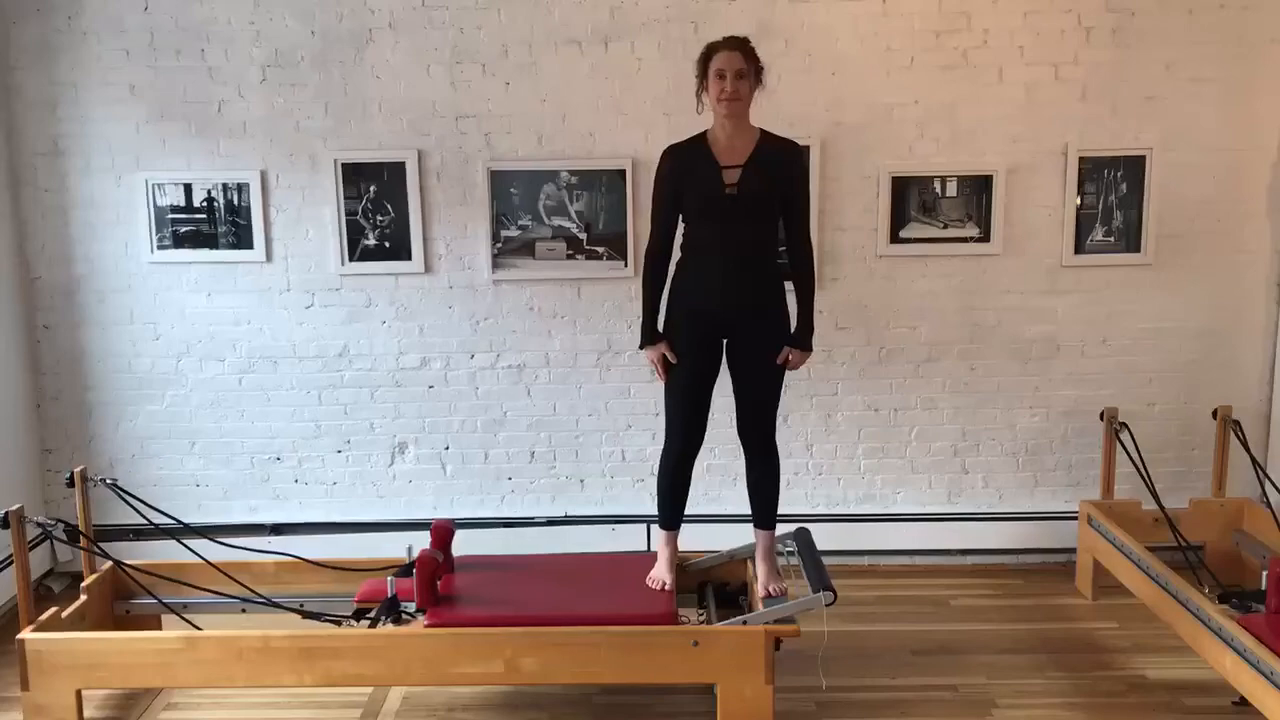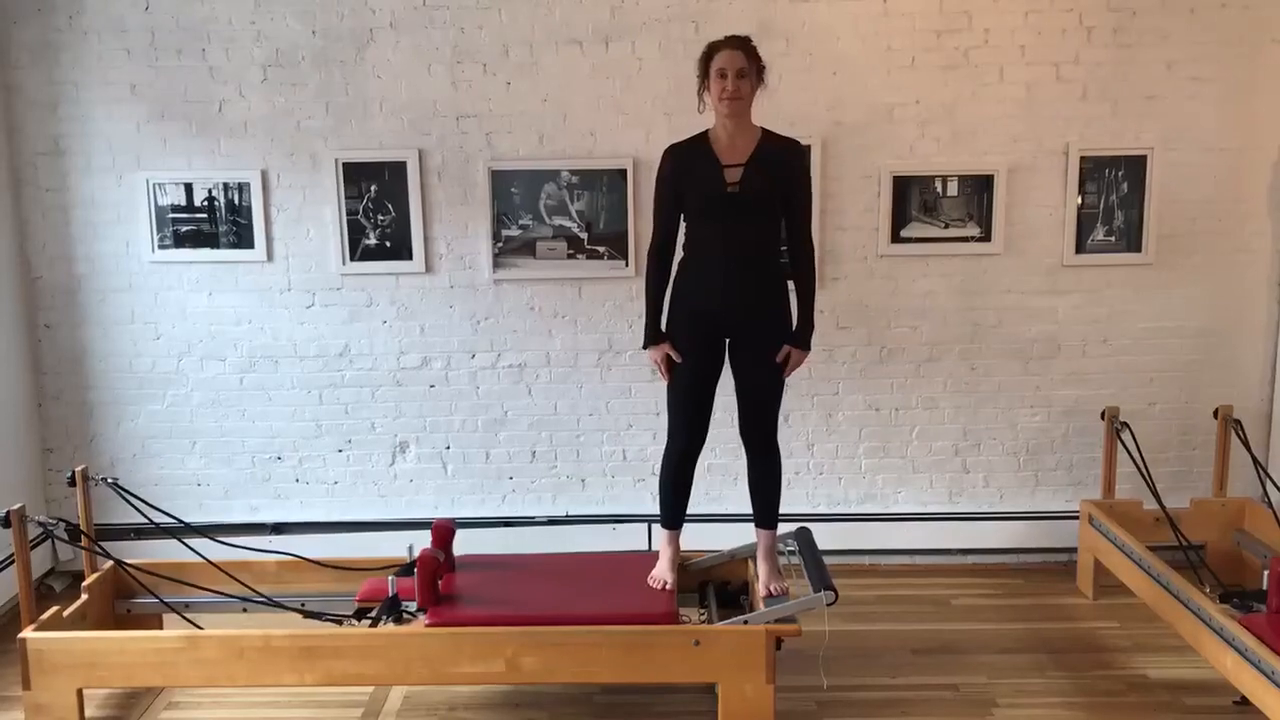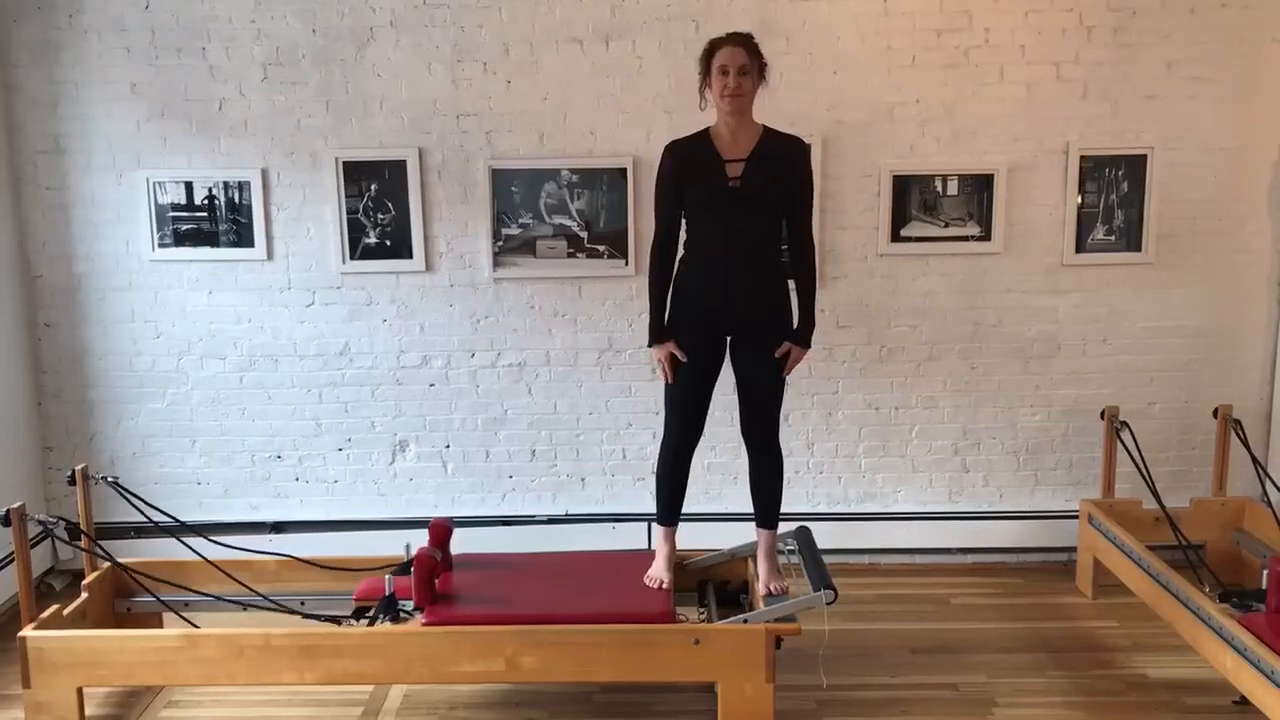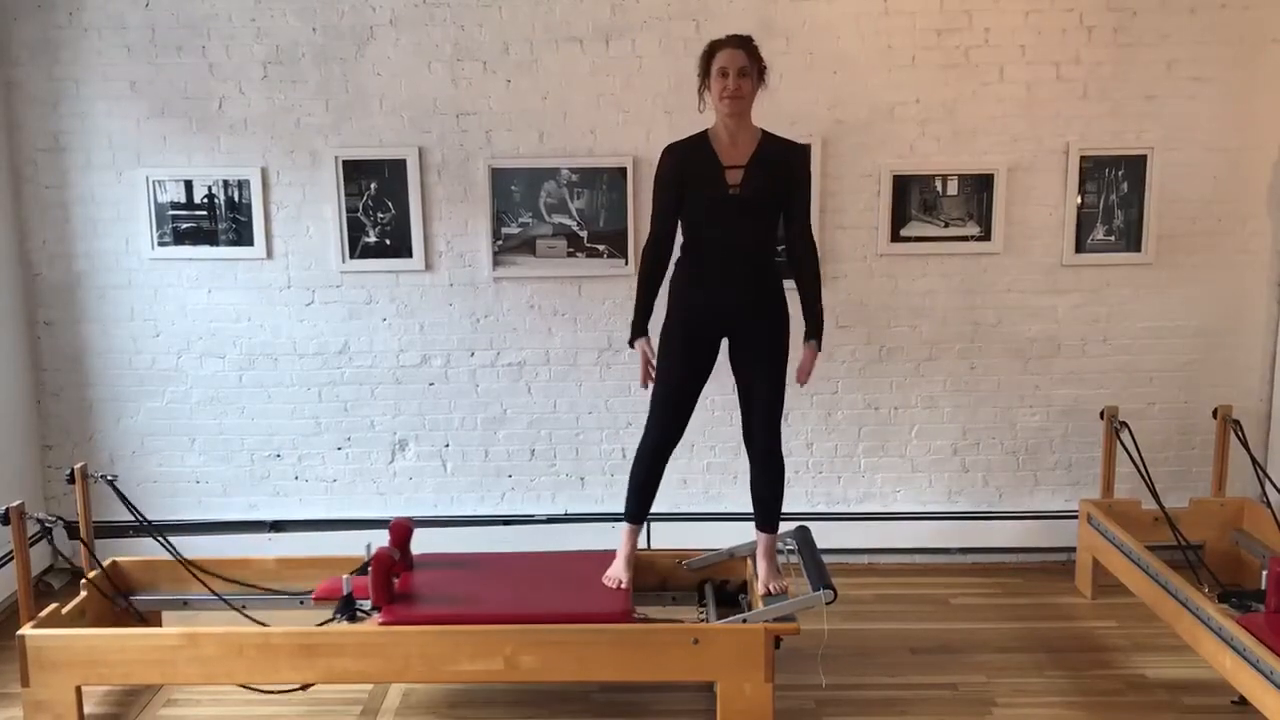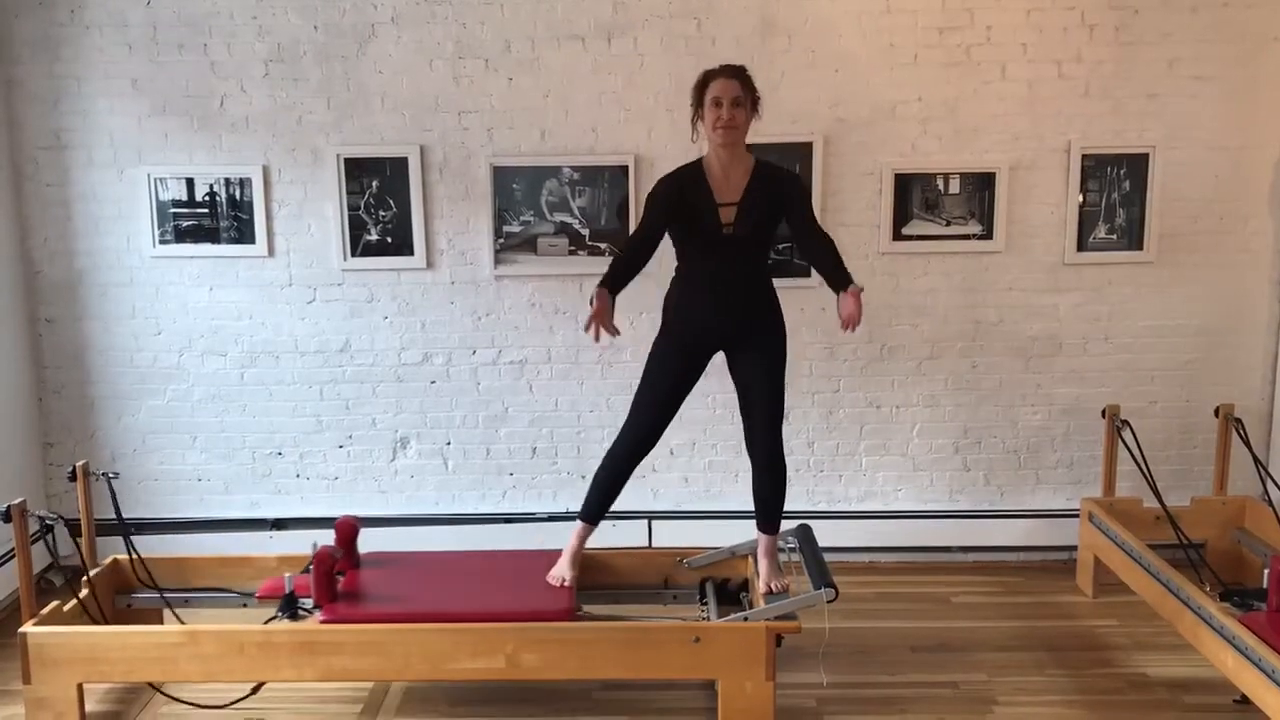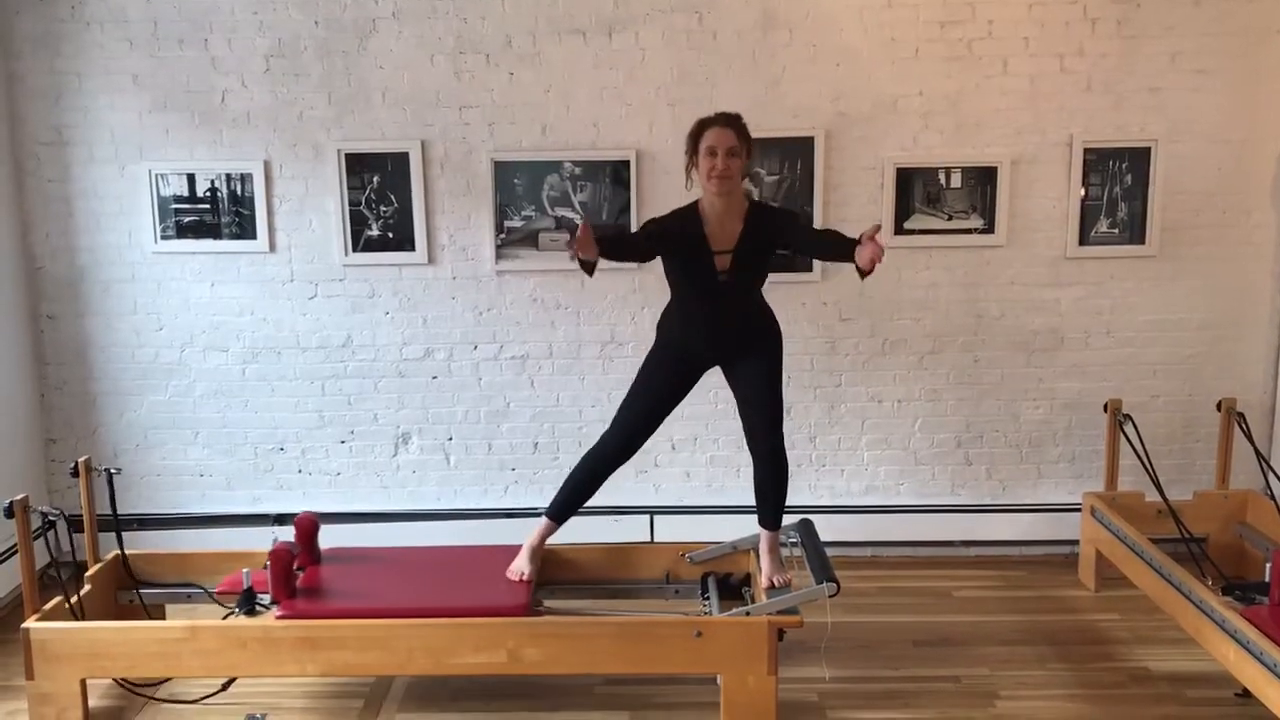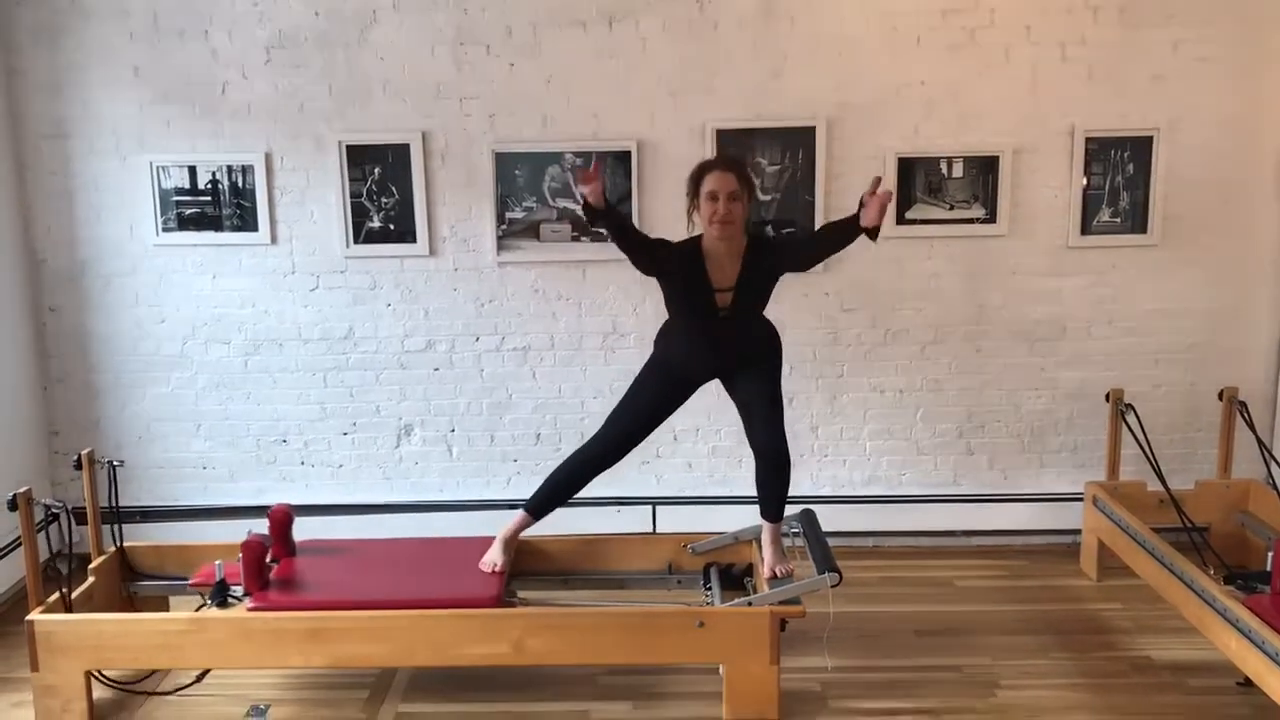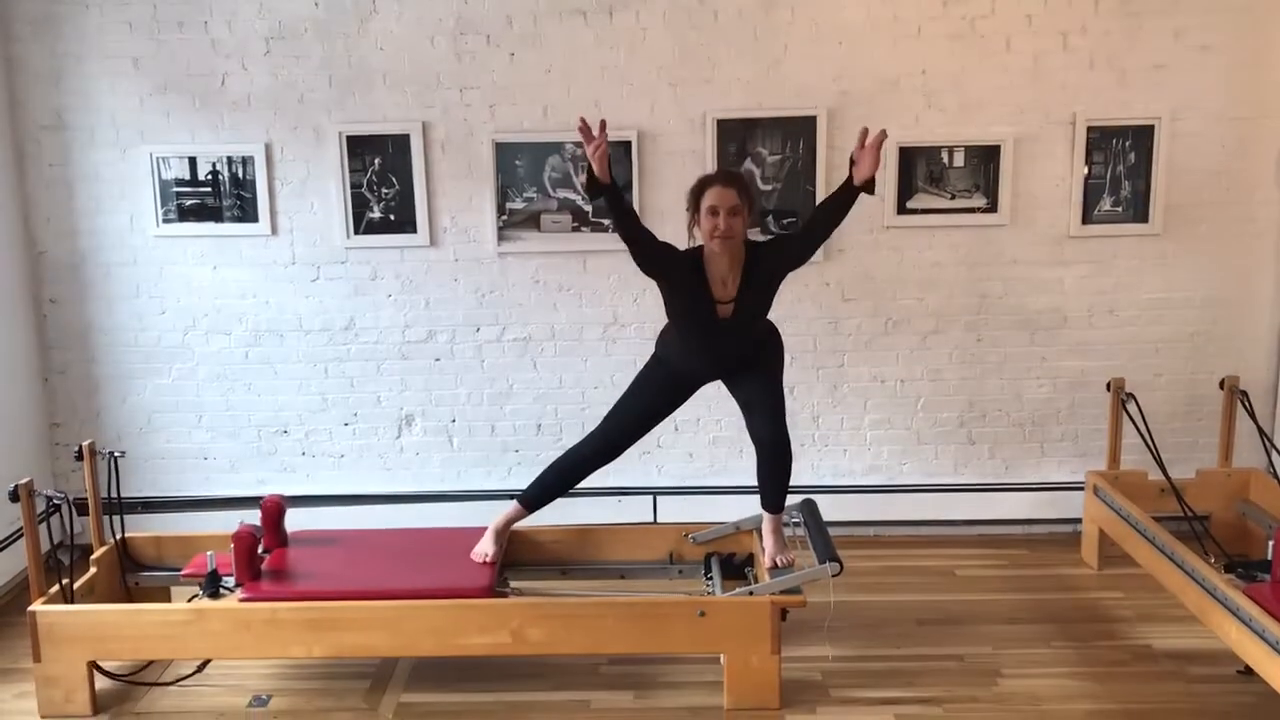
dt=0.4s
person 1, frame 1
left shoulder: (785, 157)
right shoulder: (679, 159)
left elbow: (800, 247)
right elbow: (658, 247)
left wrist: (804, 330)
right wrist: (649, 330)
left hip: (760, 311)
right hip: (693, 310)
left knee: (759, 436)
right knee: (682, 436)
left ankle: (765, 556)
right ankle: (666, 551)
person 1, frame 2
left shoulder: (787, 156)
right shoulder: (680, 158)
left elbow: (801, 246)
right elbow: (661, 246)
left wrist: (804, 329)
right wrist: (653, 330)
left hip: (763, 310)
right hip: (695, 308)
left knee: (760, 435)
right knee: (685, 435)
left ankle: (766, 555)
right ankle: (669, 550)
person 1, frame 3
left shoulder: (789, 152)
right shoulder: (681, 154)
left elbow: (801, 243)
right elbow: (664, 244)
left wrist: (804, 326)
right wrist: (658, 329)
left hip: (764, 308)
right hip: (696, 308)
left knee: (761, 434)
right knee: (680, 432)
left ankle: (767, 556)
right ankle: (665, 548)
person 1, frame 4
left shoulder: (786, 157)
right shoulder: (680, 157)
left elbow: (800, 244)
right elbow: (659, 242)
left wrist: (814, 330)
right wrist: (640, 329)
left hip: (761, 311)
right hip: (693, 309)
left knee: (763, 437)
right knee: (661, 431)
left ankle: (766, 555)
right ankle: (627, 547)
person 1, frame 5
left shoulder: (780, 184)
right shoulder: (675, 186)
left elbow: (812, 238)
right elbow: (641, 243)
left wrist: (844, 288)
right wrist: (607, 291)
left hip: (756, 328)
right hip: (687, 325)
left knee: (766, 443)
right knee: (636, 436)
left ankle: (767, 555)
right ankle: (575, 545)
person 1, frame 6
left shoulder: (770, 221)
right shoulder: (673, 228)
left elbow: (816, 241)
right elbow: (633, 246)
left wrist: (858, 251)
right wrist: (593, 247)
left hip: (752, 344)
right hip: (681, 344)
left knee: (768, 444)
right knee: (617, 442)
left ankle: (769, 549)
right ankle: (536, 539)
person 1, frame 7
left shoulder: (768, 255)
right shoulder: (674, 260)
left elbow: (818, 244)
right elbow: (631, 242)
left wrist: (863, 221)
right wrist: (599, 205)
left hip: (751, 358)
right hip: (680, 360)
left knee: (770, 446)
right knee: (605, 447)
left ankle: (770, 541)
right ankle: (511, 533)
person 1, frame 8
left shoulder: (769, 260)
right shoulder: (674, 268)
left elbow: (816, 227)
right elbow: (632, 230)
left wrist: (857, 180)
right wrist: (603, 179)
left hip: (752, 359)
right hip: (681, 362)
left knee: (772, 438)
right knee: (604, 442)
left ankle: (772, 529)
right ankle: (505, 522)
